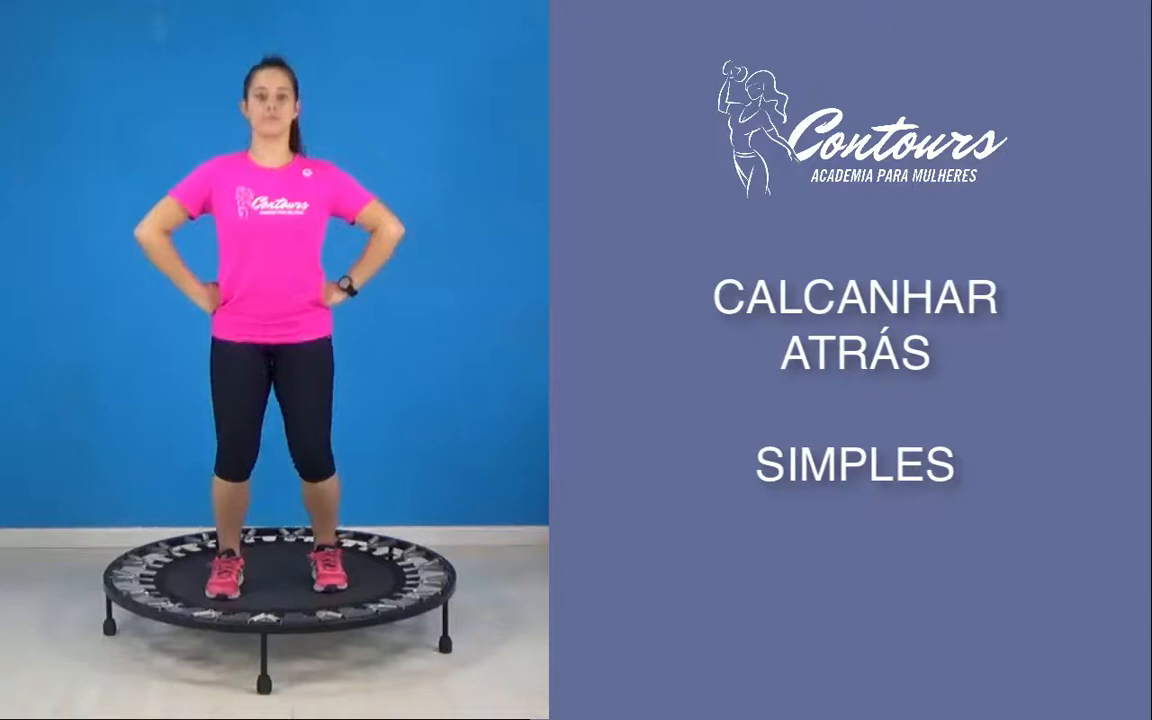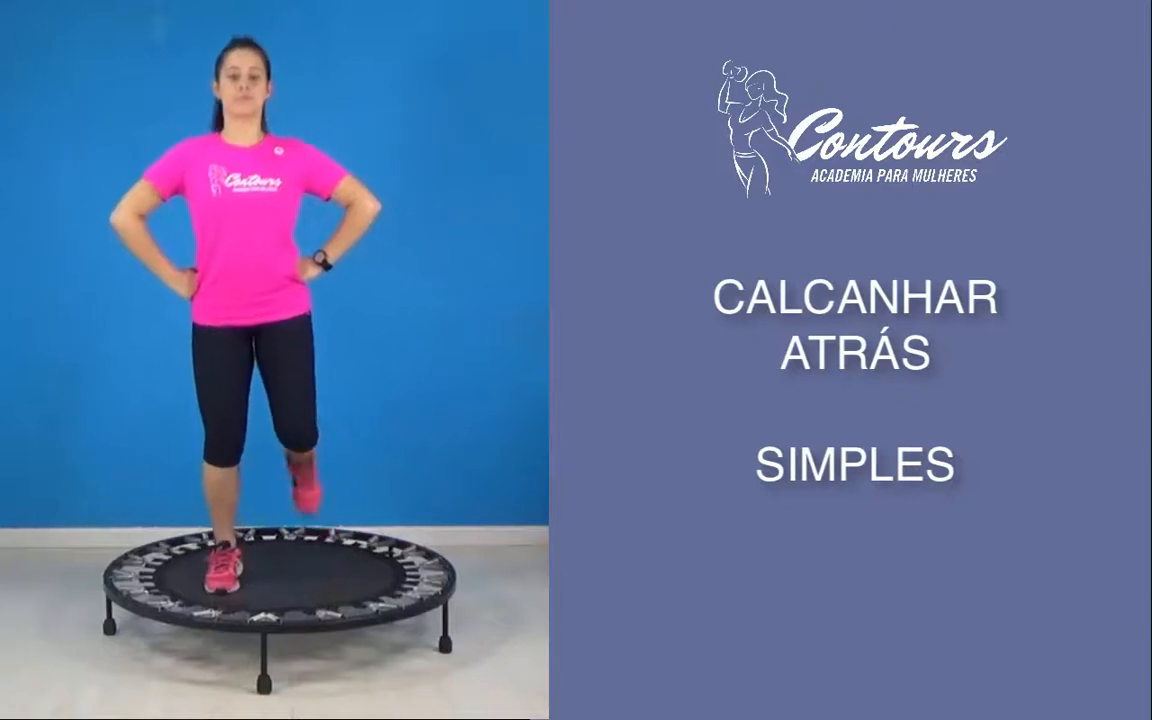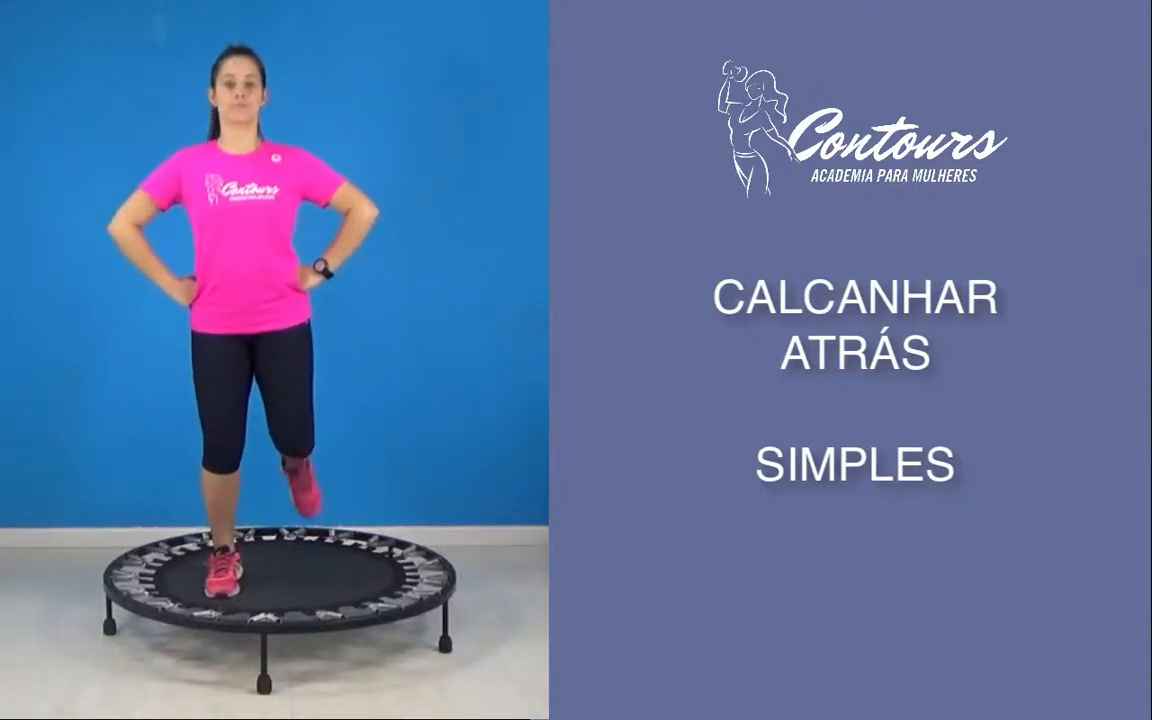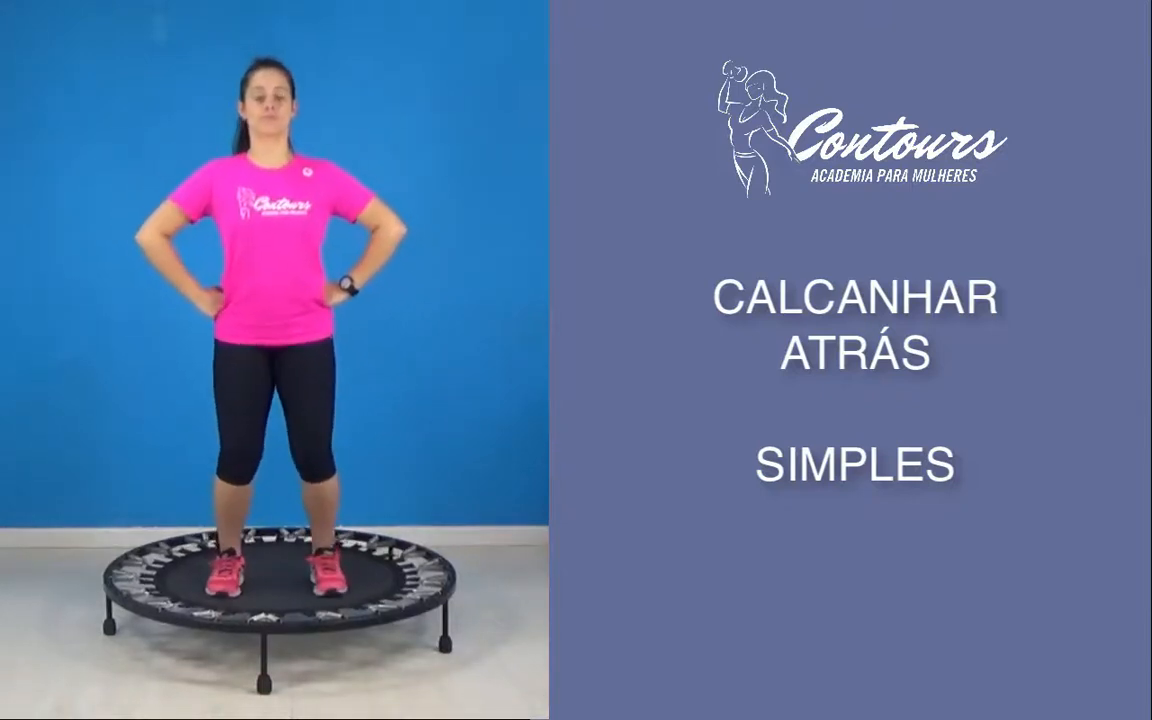
dt=0.3s
person 1, frame 1
left shoulder: (323, 178)
right shoulder: (217, 174)
left elbow: (390, 230)
right elbow: (150, 231)
left wrist: (346, 286)
right wrist: (198, 292)
left hip: (306, 339)
right hip: (236, 340)
left knee: (313, 456)
right knee: (235, 457)
left ankle: (326, 550)
right ankle: (228, 556)
person 1, frame 2
left shoulder: (296, 157)
right shoulder: (189, 156)
left elbow: (365, 204)
right elbow: (125, 216)
left wrist: (321, 261)
right wrist: (174, 277)
left hip: (286, 315)
right hip: (216, 321)
left knee: (297, 430)
right knee: (222, 440)
left ankle: (298, 467)
right ankle: (224, 549)
person 1, frame 3
left shoulder: (293, 164)
right shoulder: (187, 164)
left elbow: (363, 211)
right elbow: (123, 226)
left wrist: (322, 270)
right wrist: (174, 285)
left hip: (285, 325)
right hip: (215, 330)
left knee: (294, 437)
right knee: (221, 447)
left ankle: (296, 468)
right ankle: (224, 553)
person 1, frame 4
left shoulder: (323, 177)
right shoulder: (217, 176)
left elbow: (391, 228)
right elbow: (151, 234)
left wrist: (347, 286)
right wrist: (200, 296)
left hip: (308, 340)
right hip: (239, 340)
left knee: (314, 456)
right knee: (238, 456)
left ankle: (324, 553)
right ankle: (228, 554)
